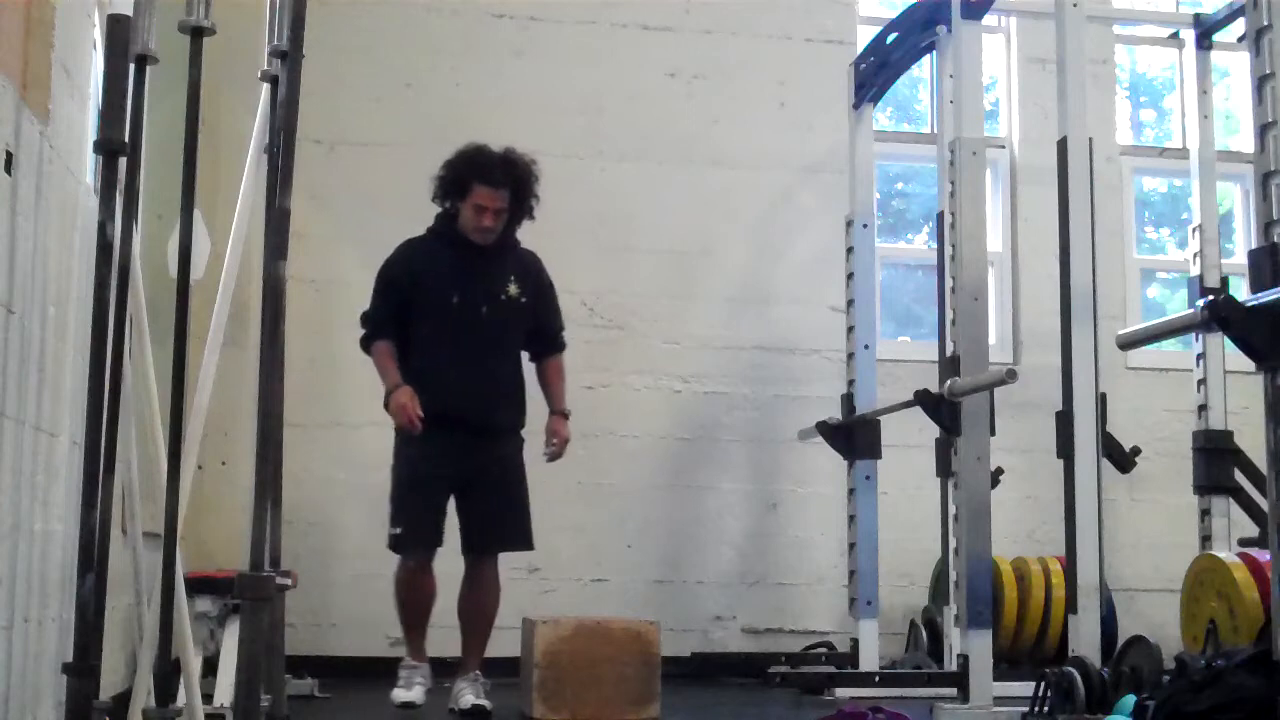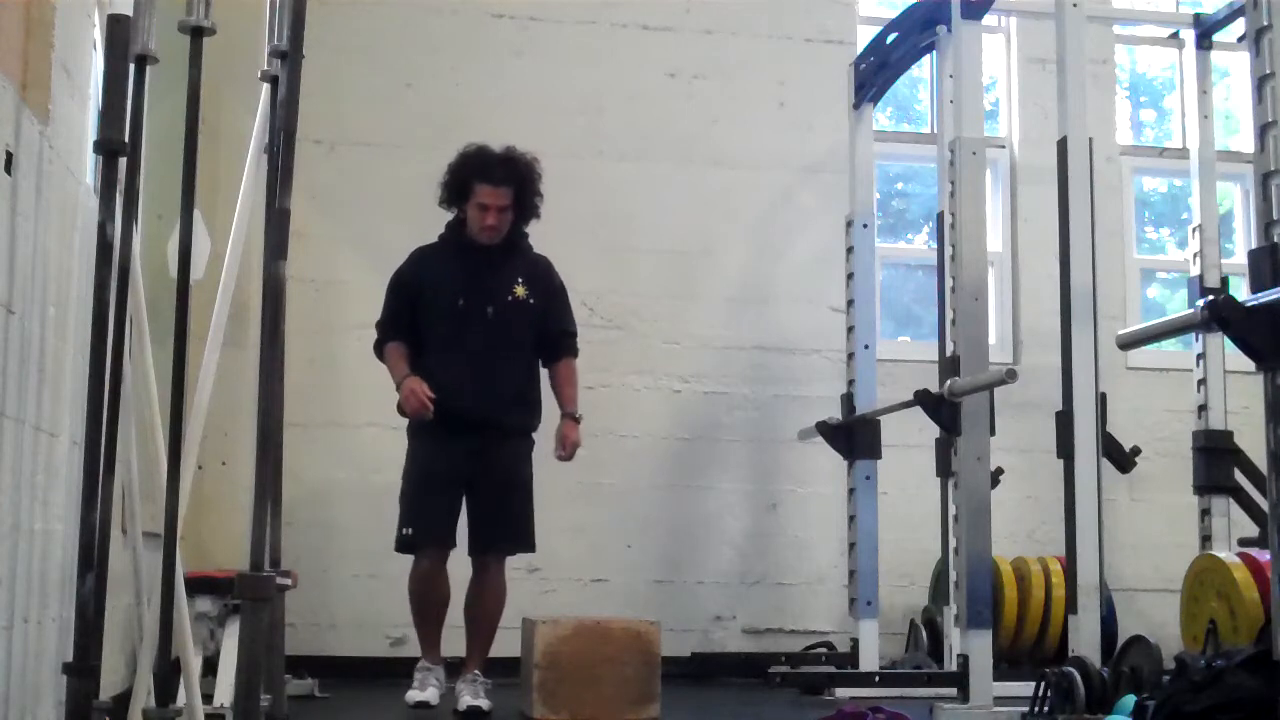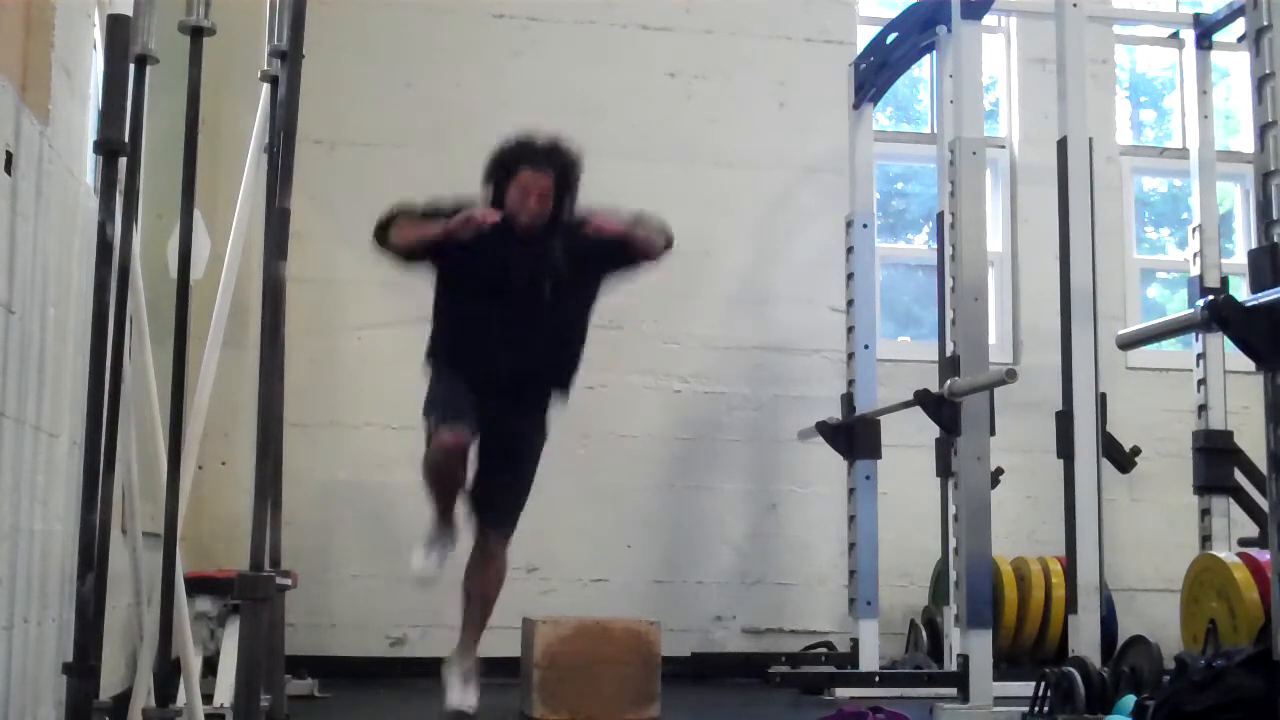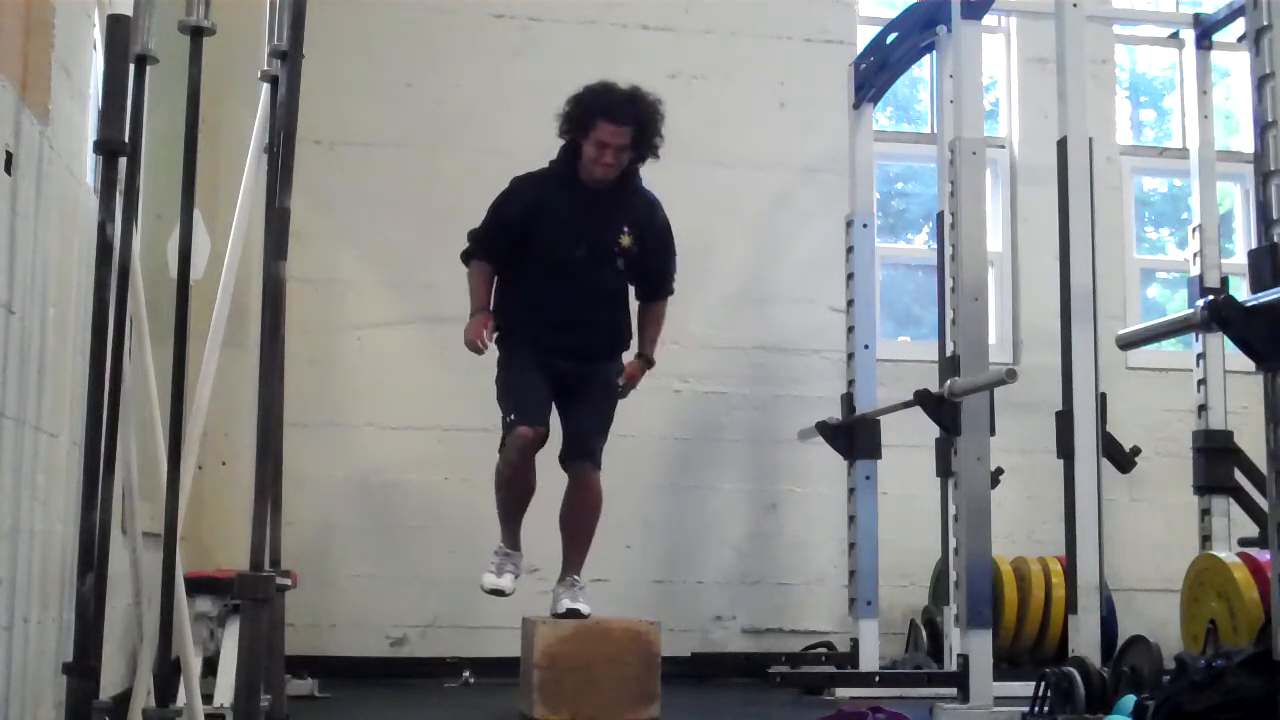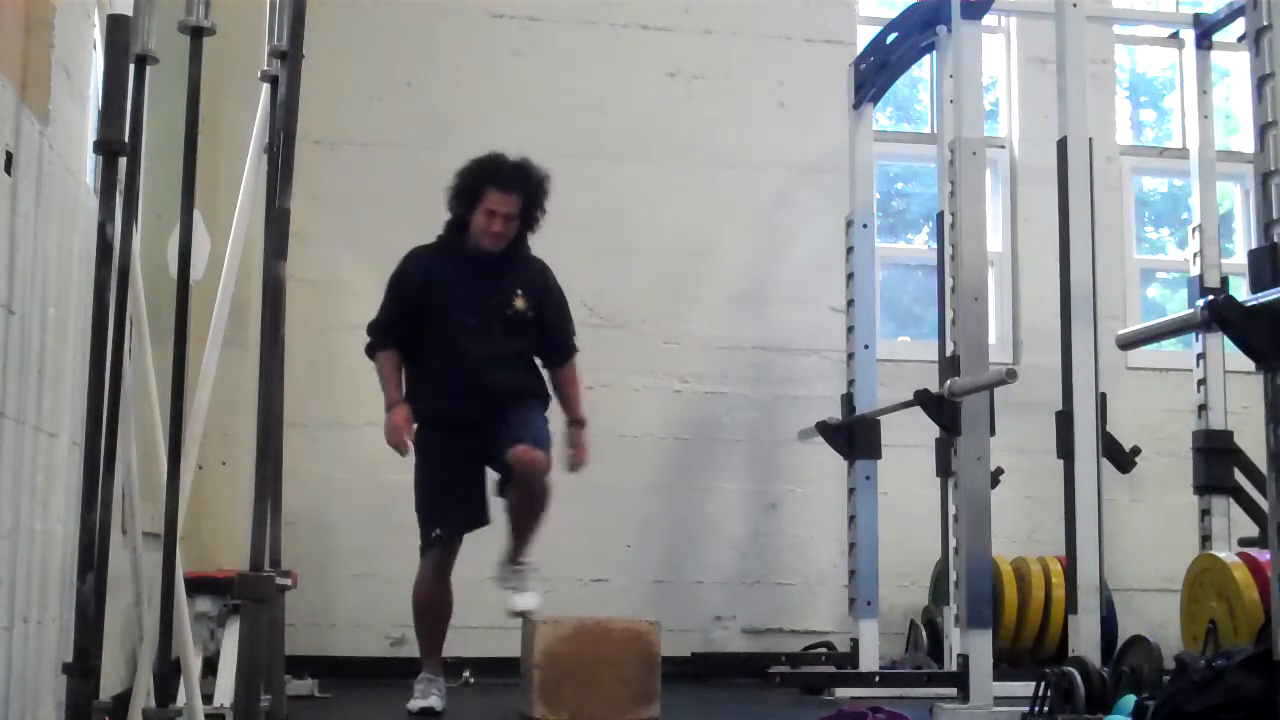
dt=1s
person 1, frame 1
left shoulder: (526, 269)
right shoulder: (413, 259)
left elbow: (548, 347)
right elbow: (379, 333)
left wrist: (558, 412)
right wrist: (396, 386)
left hip: (497, 437)
right hip: (425, 433)
left knee: (485, 558)
right knee: (415, 553)
right ankle: (415, 662)
person 1, frame 2
left shoulder: (537, 273)
right shoulder: (425, 265)
left elbow: (559, 350)
right elbow: (391, 335)
left wrist: (569, 415)
right wrist: (405, 378)
left hip: (506, 440)
right hip: (436, 435)
left knee: (491, 560)
right knee: (429, 552)
right ankle: (429, 665)
person 1, frame 3
left shoulder: (579, 244)
right shoulder: (469, 234)
left elbow: (657, 242)
right elbow: (392, 234)
left wrist: (628, 230)
right wrist: (450, 229)
left hip: (525, 406)
right hip: (460, 381)
left knee: (494, 535)
right knee: (449, 442)
left ankle: (464, 660)
right ankle: (441, 526)
person 1, frame 4
left shoulder: (644, 212)
right shoulder: (533, 192)
left elbow: (655, 290)
right elbow: (483, 251)
left wrist: (645, 355)
right wrist: (481, 311)
left hip: (597, 360)
right hip: (527, 347)
left knee: (584, 467)
right knee: (523, 437)
left ankle: (570, 583)
right ankle: (509, 549)
person 1, frame 5
left shoulder: (534, 277)
right shoulder: (422, 267)
left elbow: (559, 354)
right elbow: (385, 341)
left wrist: (576, 420)
right wrist: (396, 402)
left hip: (513, 407)
right hip: (442, 424)
left knee: (531, 462)
right knee: (437, 555)
left ankle: (515, 565)
right ankle: (430, 674)
